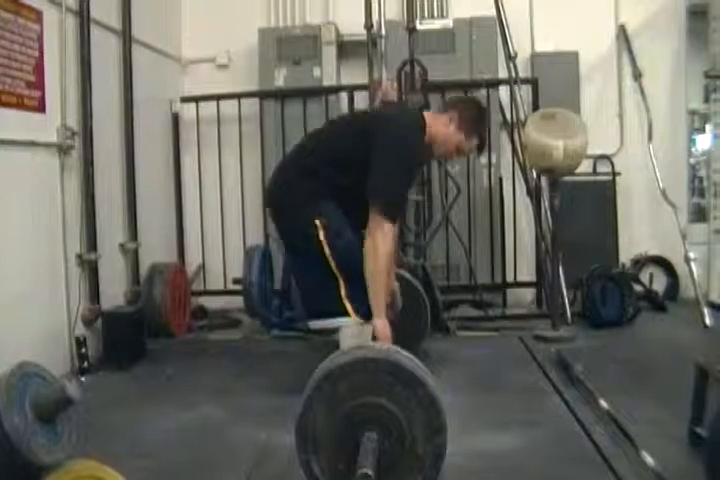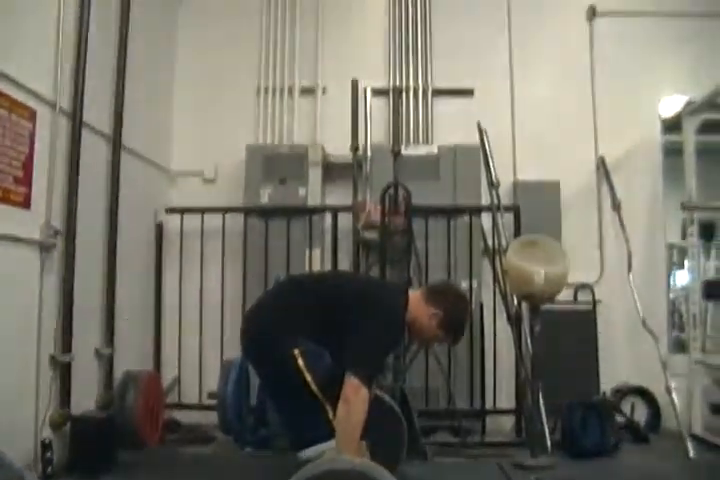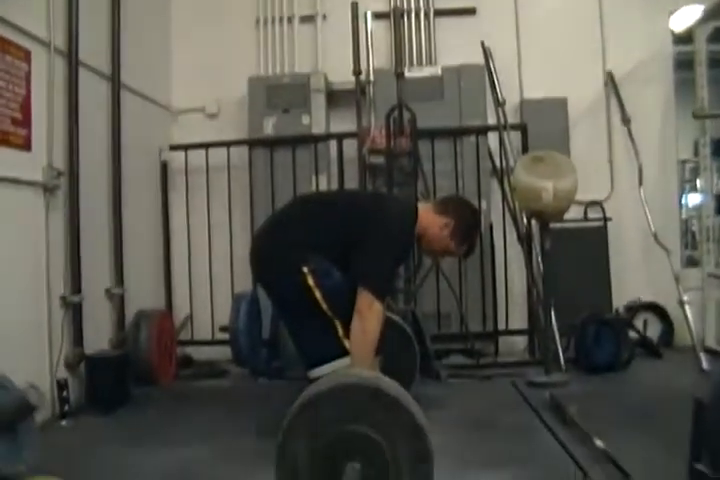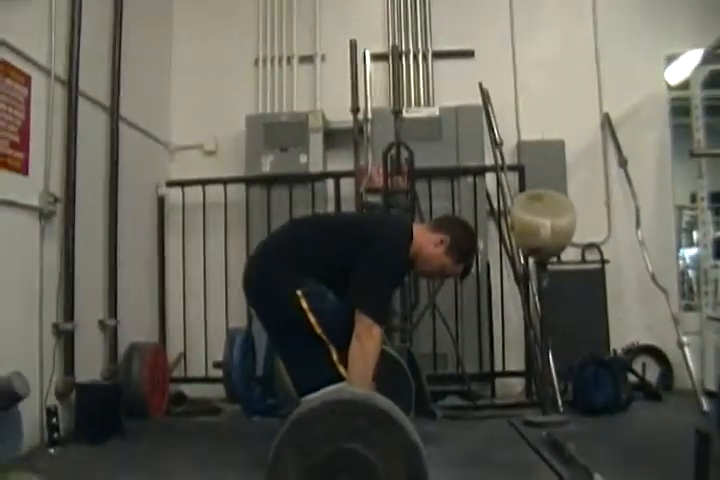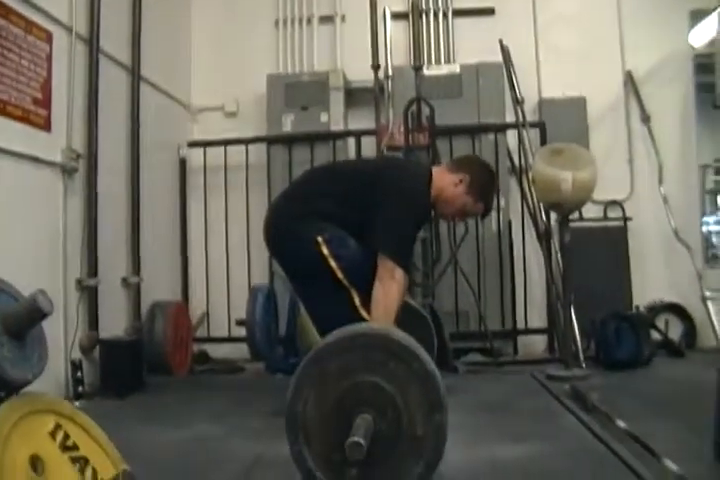
dt=0.7s
person 1, frame 1
left shoulder: (405, 130)
right shoulder: (402, 138)
left elbow: (388, 220)
right elbow: (379, 230)
left wrist: (389, 273)
right wrist: (379, 315)
left hip: (308, 194)
right hip: (302, 195)
left knee: (358, 294)
right knee: (352, 308)
person 1, frame 2
left shoulder: (388, 308)
right shoulder: (387, 318)
left elbow: (354, 385)
right elbow: (354, 395)
left wrist: (356, 447)
left hip: (274, 328)
right hip: (275, 332)
right knee: (335, 434)
person 1, frame 3
left shoulder: (398, 218)
right shoulder: (394, 227)
left elbow: (367, 302)
right elbow: (368, 308)
left hip: (282, 248)
right hip: (283, 250)
right knee: (340, 352)
person 1, frame 4
left shoulder: (392, 239)
right shoulder: (389, 247)
left elbow: (369, 328)
right elbow: (366, 332)
left hip: (276, 272)
right hip: (277, 274)
right knee: (336, 381)
person 1, frame 5
left shoulder: (414, 187)
right shoulder: (409, 190)
left elbow: (395, 272)
right elbow: (388, 276)
left hip: (296, 222)
right hip: (298, 222)
left knee: (351, 323)
